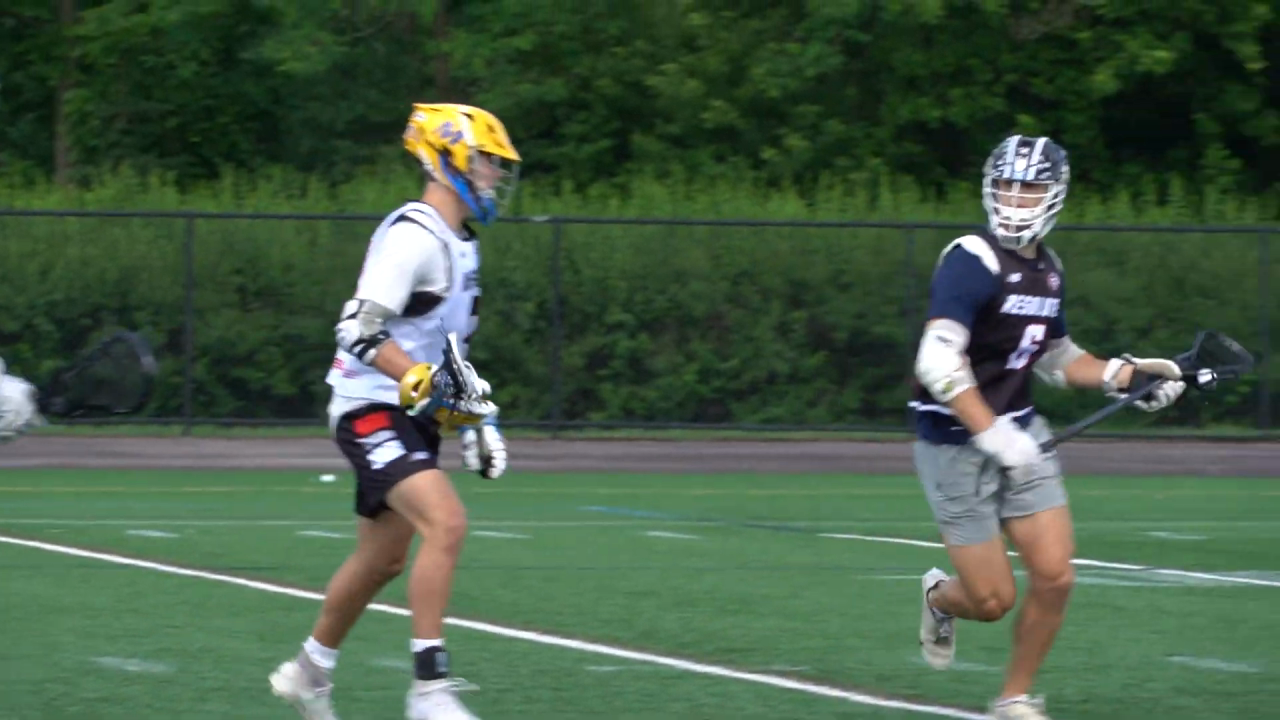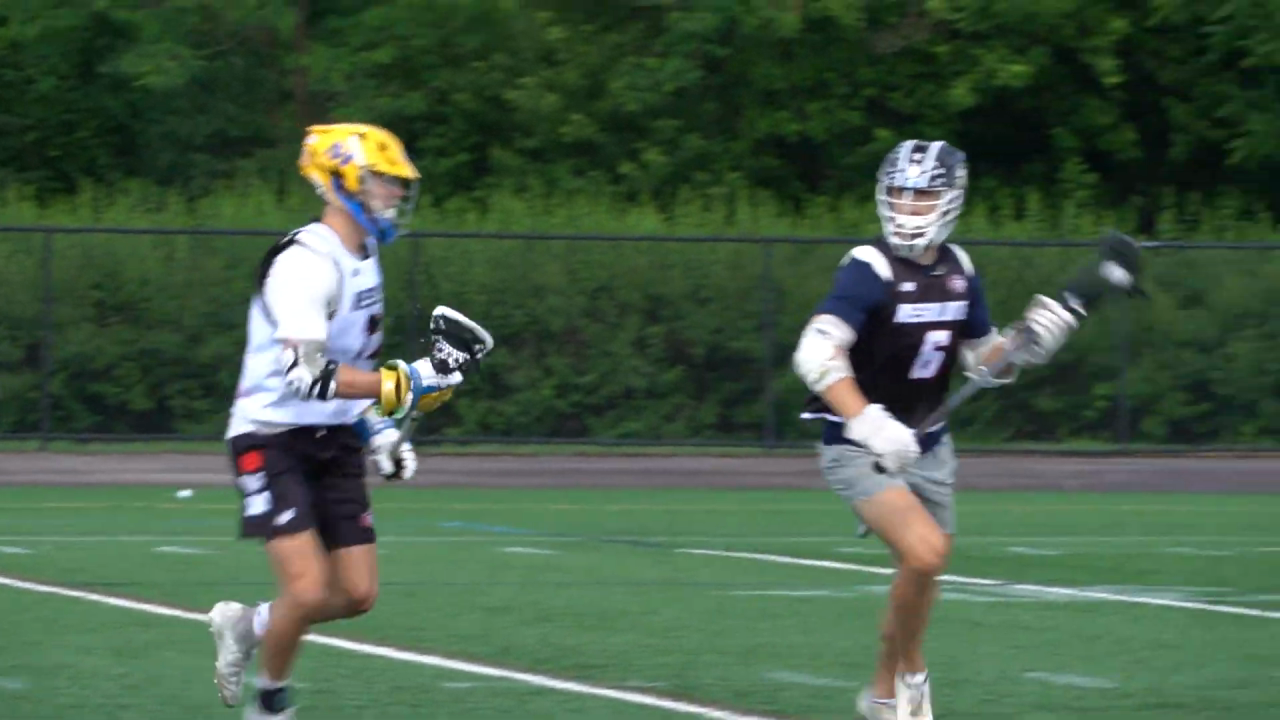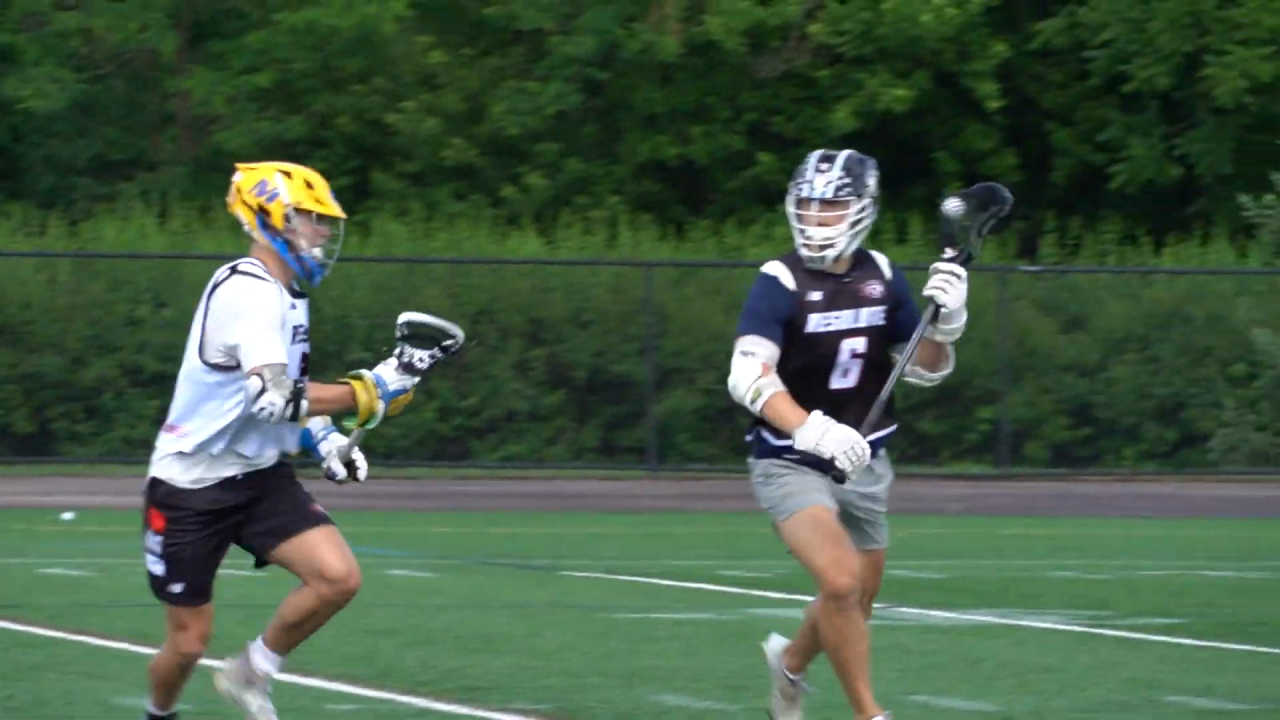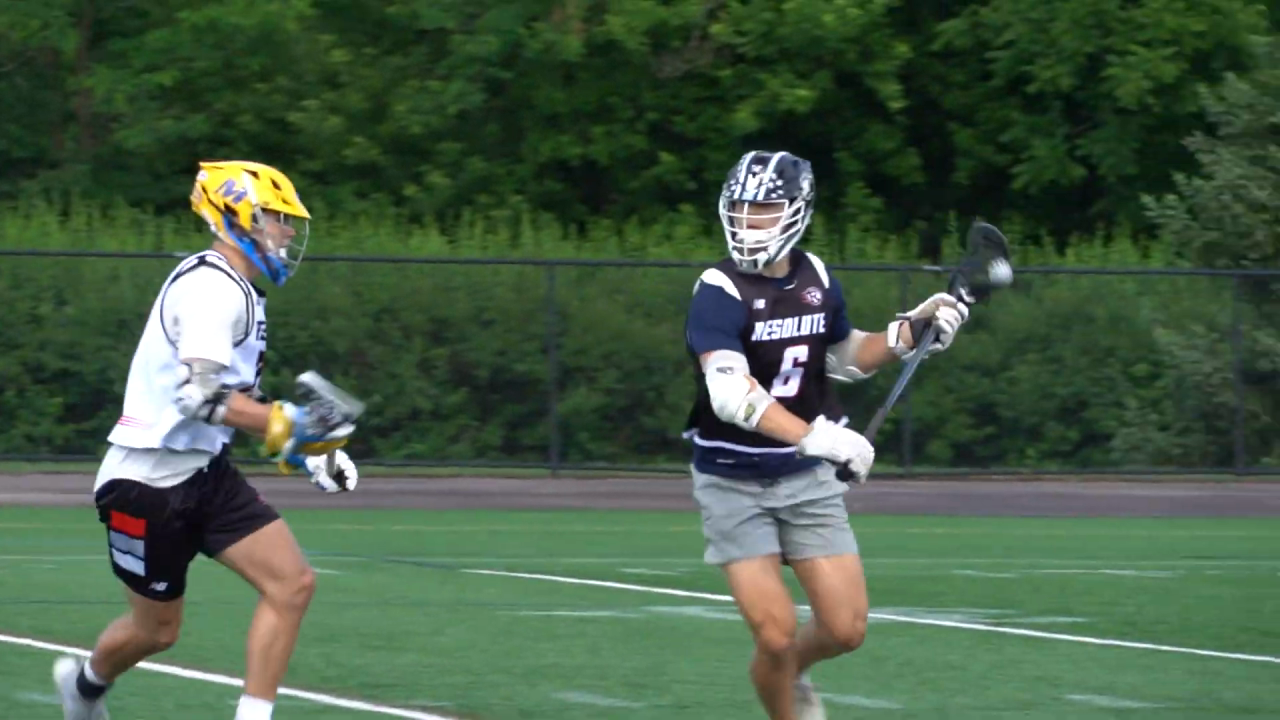
dt=0.2s
person 1, frame 1
left shoulder: (460, 242)
right shoulder: (411, 235)
right elbow: (360, 332)
left wrist: (477, 417)
right wrist: (424, 386)
left hip: (413, 416)
right hip: (373, 411)
left knee: (380, 555)
right knee: (446, 526)
person 1, frame 2
left shoulder: (363, 260)
right shoulder: (304, 261)
right elbow: (306, 372)
left wrist: (376, 426)
right wrist: (399, 386)
left hip: (334, 443)
right hip: (271, 440)
left knee: (355, 592)
right knee: (308, 588)
left ankle: (246, 626)
person 1, frame 3
left shoulder: (286, 292)
right shoulder: (246, 292)
right elbow: (276, 396)
left wrist: (319, 438)
right wrist: (370, 390)
left hip: (260, 475)
right hip: (191, 482)
left knee: (340, 578)
right knee: (188, 640)
left ankle: (251, 671)
person 1, frame 4
left shoulder: (242, 295)
right shoulder: (210, 284)
right elbow: (203, 394)
left wrist: (303, 450)
right wrist: (292, 426)
left hip: (206, 470)
right hip: (146, 477)
left knee: (293, 583)
right knee: (157, 625)
person 2, frame 1
left shoulder: (1048, 267)
right shoulder: (971, 260)
left elbow: (1057, 359)
right elbow: (936, 364)
left wrist: (1128, 374)
right wrist: (993, 435)
left hip: (1019, 437)
right hip: (955, 446)
left knee: (1056, 580)
right knee: (991, 600)
right ankle: (943, 596)
person 2, frame 2
left shoulder: (959, 268)
right shoulder: (867, 269)
left elbow: (989, 365)
right elbow: (814, 355)
left wrist: (1033, 337)
right wrist: (869, 421)
left hip: (926, 447)
right hip: (858, 448)
left knee: (920, 578)
right knee: (926, 554)
person 2, frame 3
left shoulder: (881, 273)
right shoulder: (777, 284)
left elbow: (926, 369)
right elbow: (748, 376)
left wrist: (944, 320)
right wrist: (813, 431)
left hip: (858, 465)
right hip: (786, 465)
left knee: (853, 605)
right knee: (842, 587)
left ankle: (789, 663)
person 2, frame 4
left shoulder: (816, 277)
right shoulder: (717, 293)
left elbow: (843, 357)
right elbow: (731, 394)
left wrist: (912, 328)
right wrist: (816, 436)
left hip: (808, 478)
right hip: (731, 481)
left knee: (845, 630)
right knee: (775, 634)
left ankle: (790, 674)
